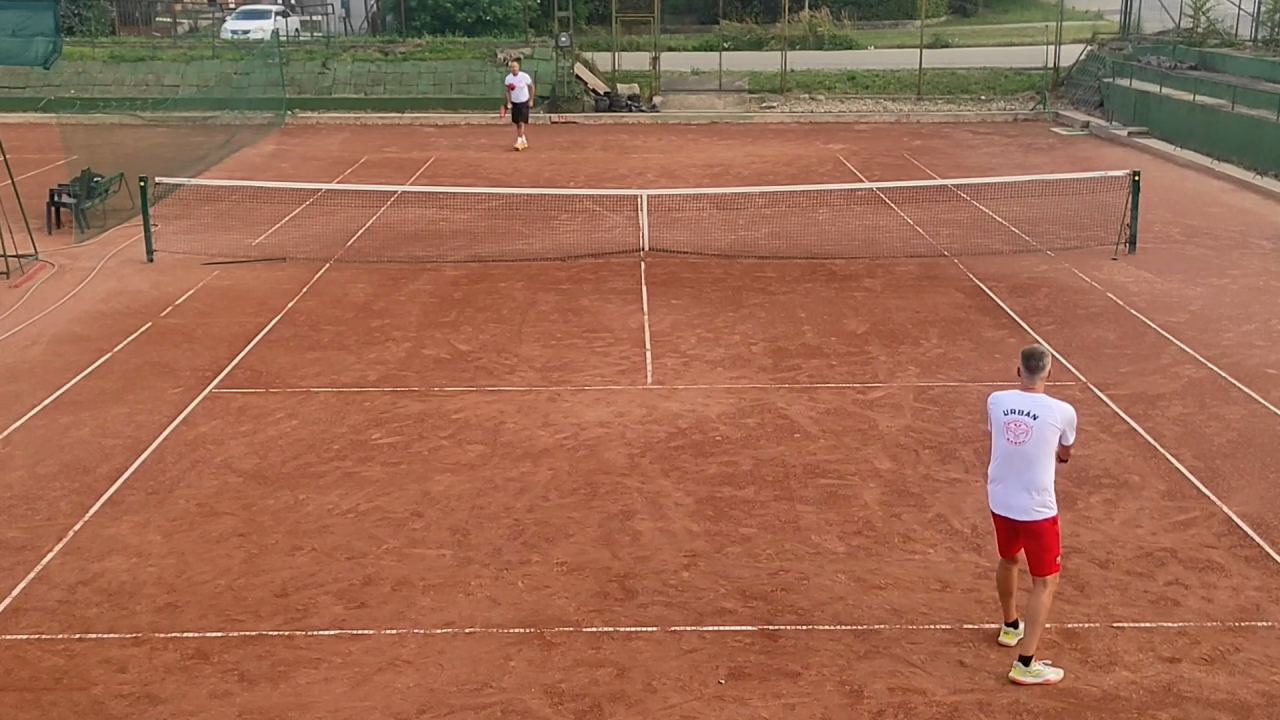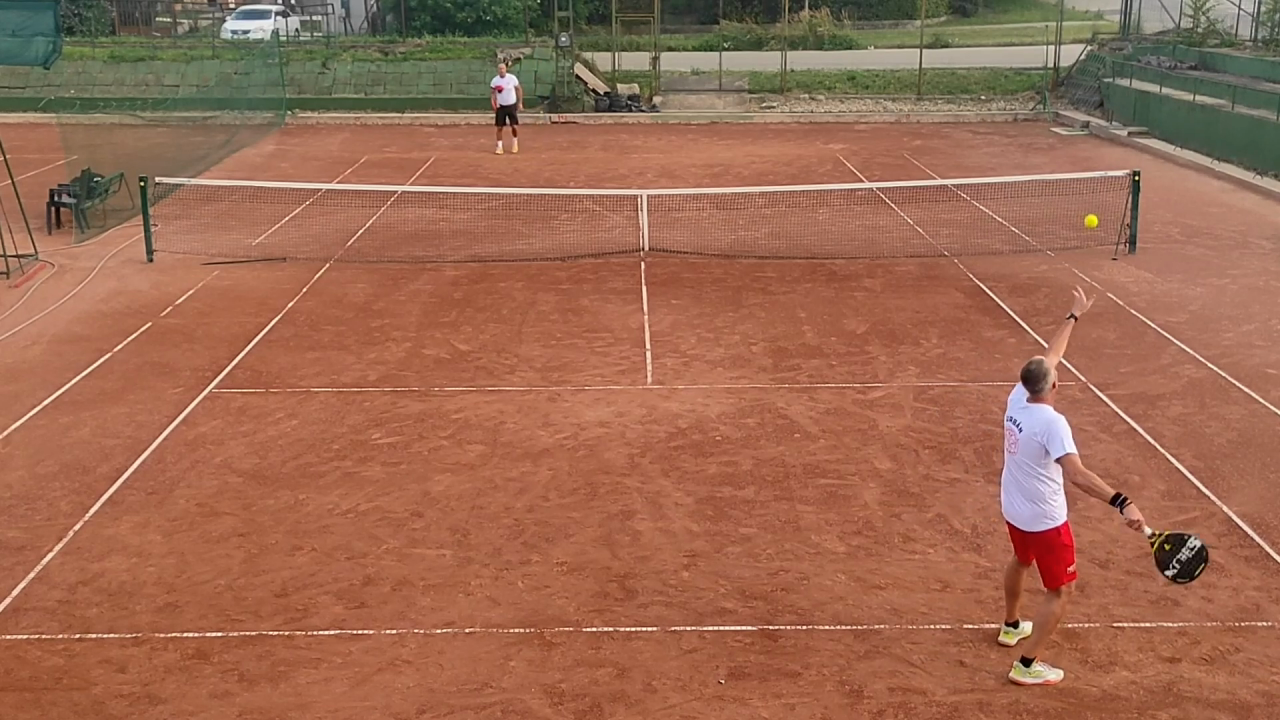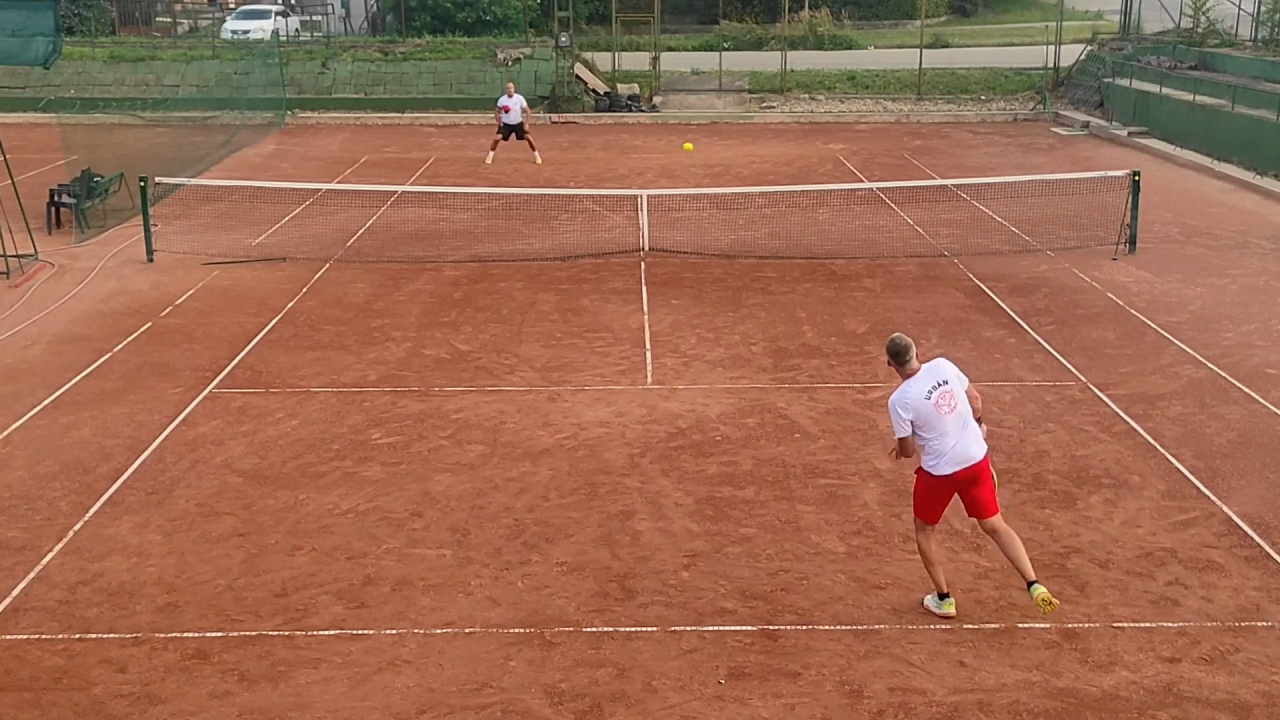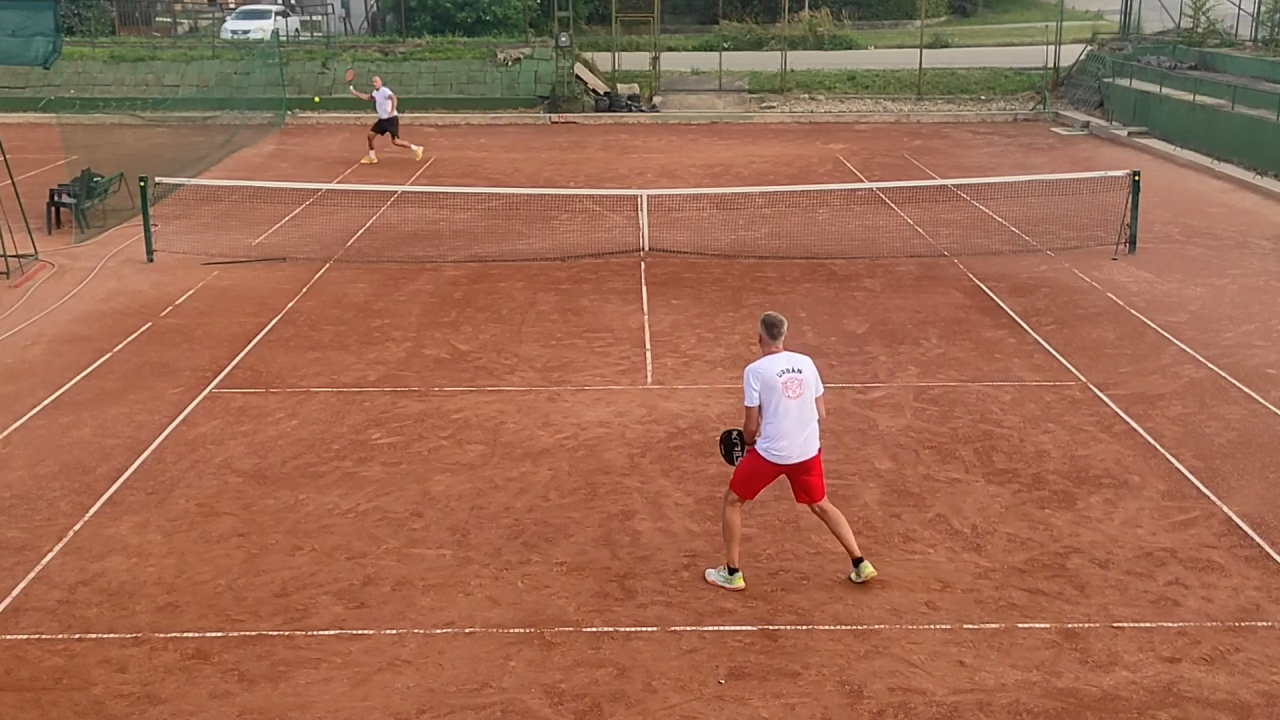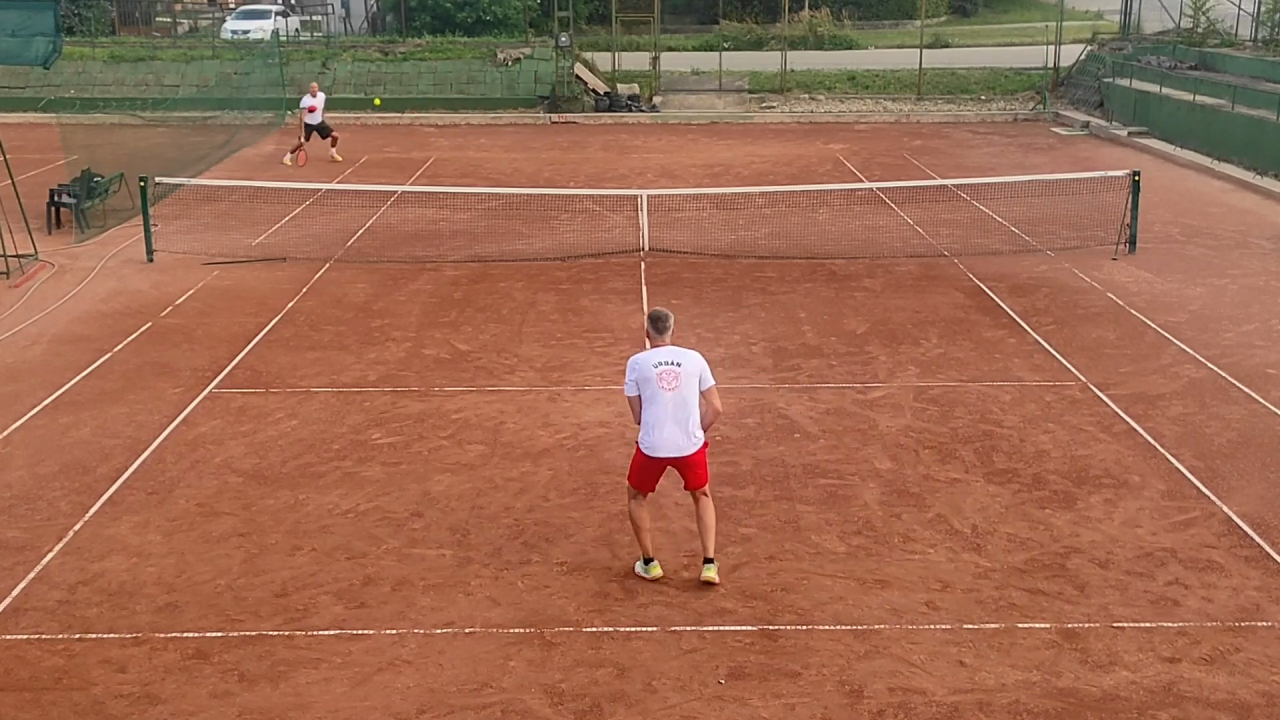
dt=1s
person 1, frame 1
left shoulder: (996, 401)
right shoulder: (1062, 412)
left hip: (1000, 502)
right hip: (1038, 509)
left knee: (1008, 560)
right knee: (1045, 582)
left ankle: (1011, 626)
right ankle: (1026, 663)
person 1, frame 2
left shoulder: (1016, 398)
right shoulder: (1052, 423)
left elbow: (1047, 360)
right elbow: (1077, 474)
left wrist: (1073, 316)
right wrist: (1123, 503)
left hip: (1014, 511)
right hip: (1045, 521)
left knee: (1021, 561)
right knee: (1060, 591)
left ankle: (1011, 626)
right ankle: (1027, 666)
person 1, frame 3
left shoulder: (899, 400)
right shoulder: (943, 366)
left elbow: (908, 450)
right elbow: (976, 401)
left wrist: (902, 447)
right wrist: (978, 425)
left hip: (939, 471)
right hip: (975, 460)
left knee: (924, 529)
right knee: (995, 527)
left ankle: (943, 599)
right ankle: (1035, 586)
person 1, frame 4
left shoulder: (755, 370)
right shoulder: (806, 363)
left elbow: (752, 424)
right elbow: (821, 412)
left wrist: (749, 442)
left hip: (770, 453)
right hip: (808, 450)
left knee: (732, 502)
right knee: (822, 506)
left ankle: (732, 573)
right ankle: (860, 564)
person 1, frame 5
left shoulder: (636, 363)
right shoulder: (694, 358)
left elbow: (637, 416)
right elbow: (716, 409)
left hip: (652, 446)
right hip: (691, 445)
left knee: (636, 497)
right knee: (703, 497)
left ankle: (650, 564)
right ankle: (709, 564)
